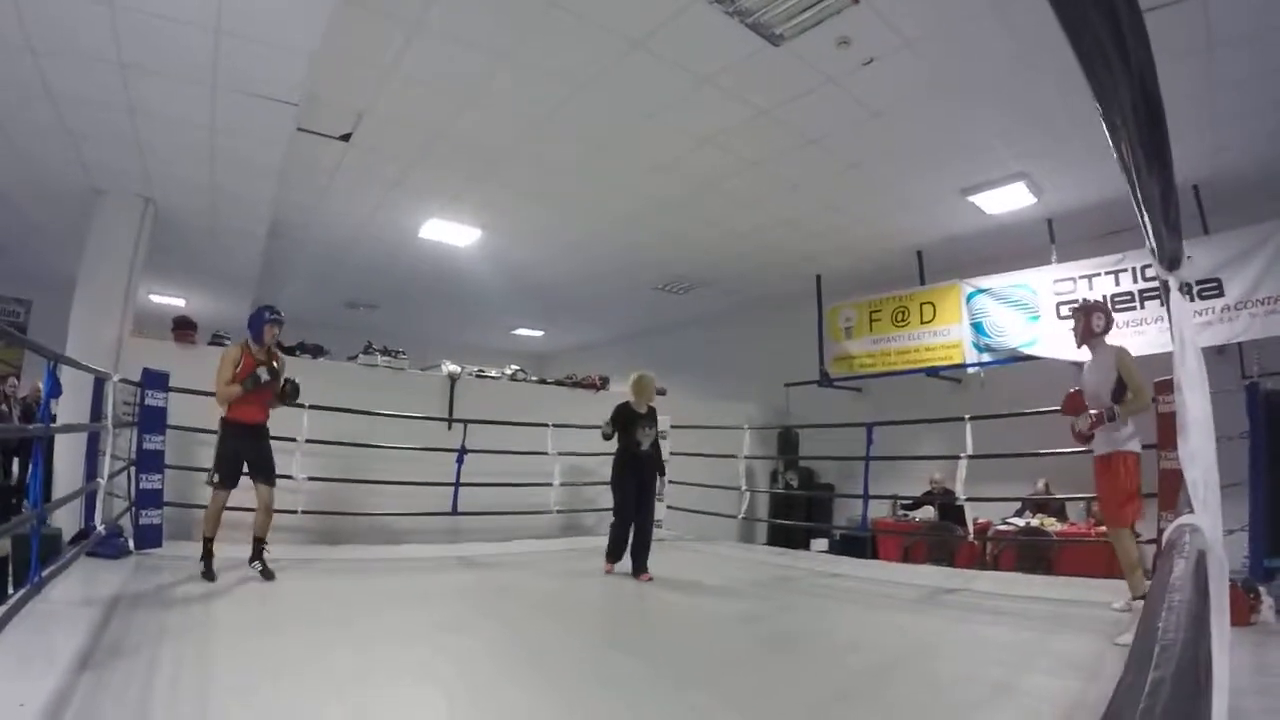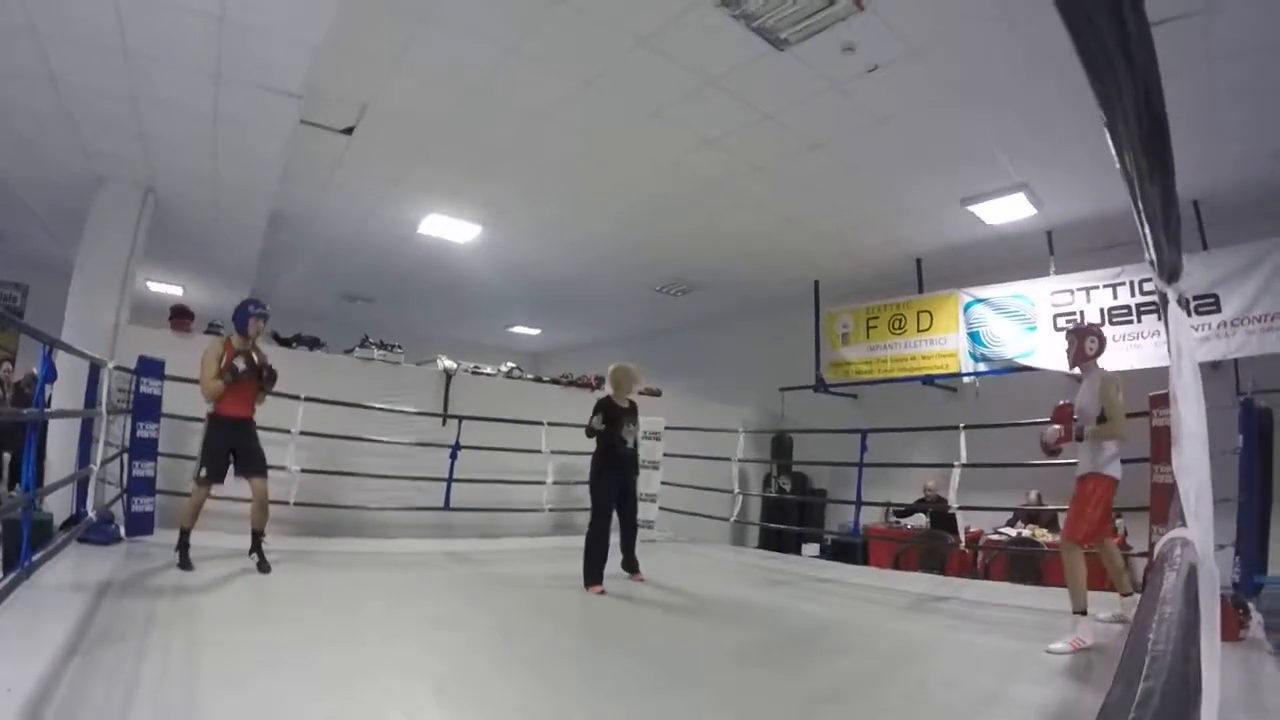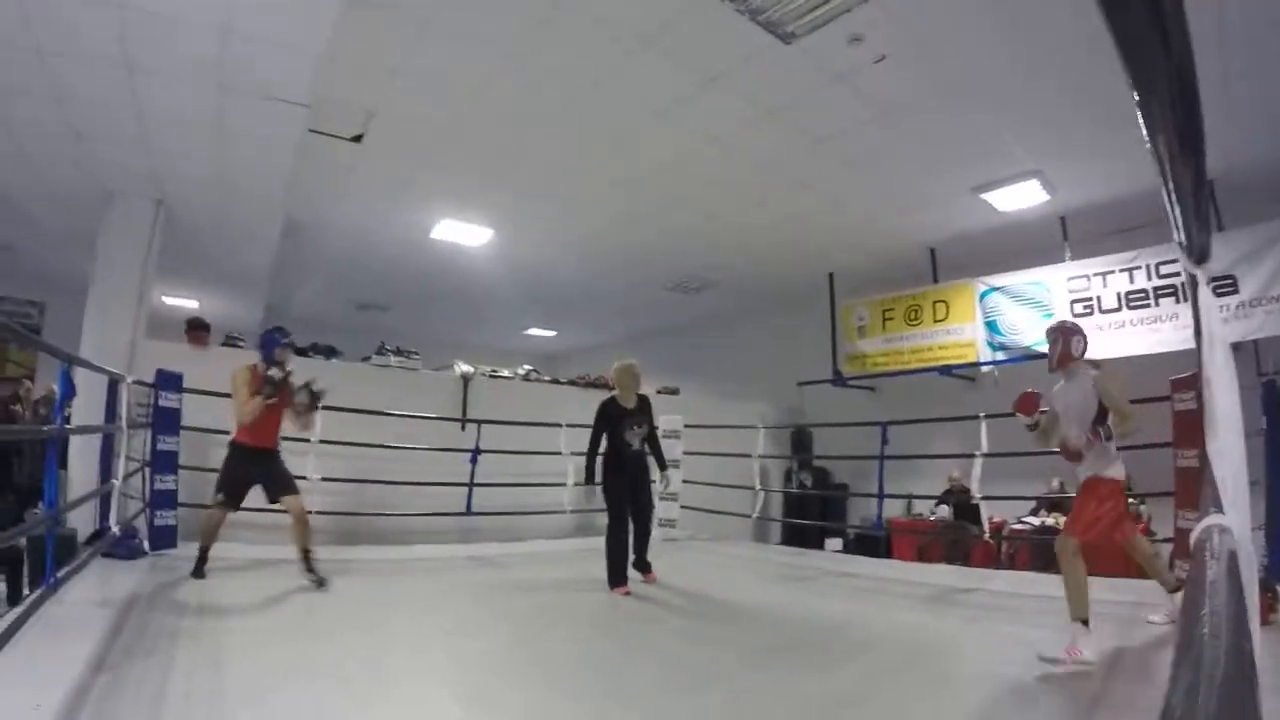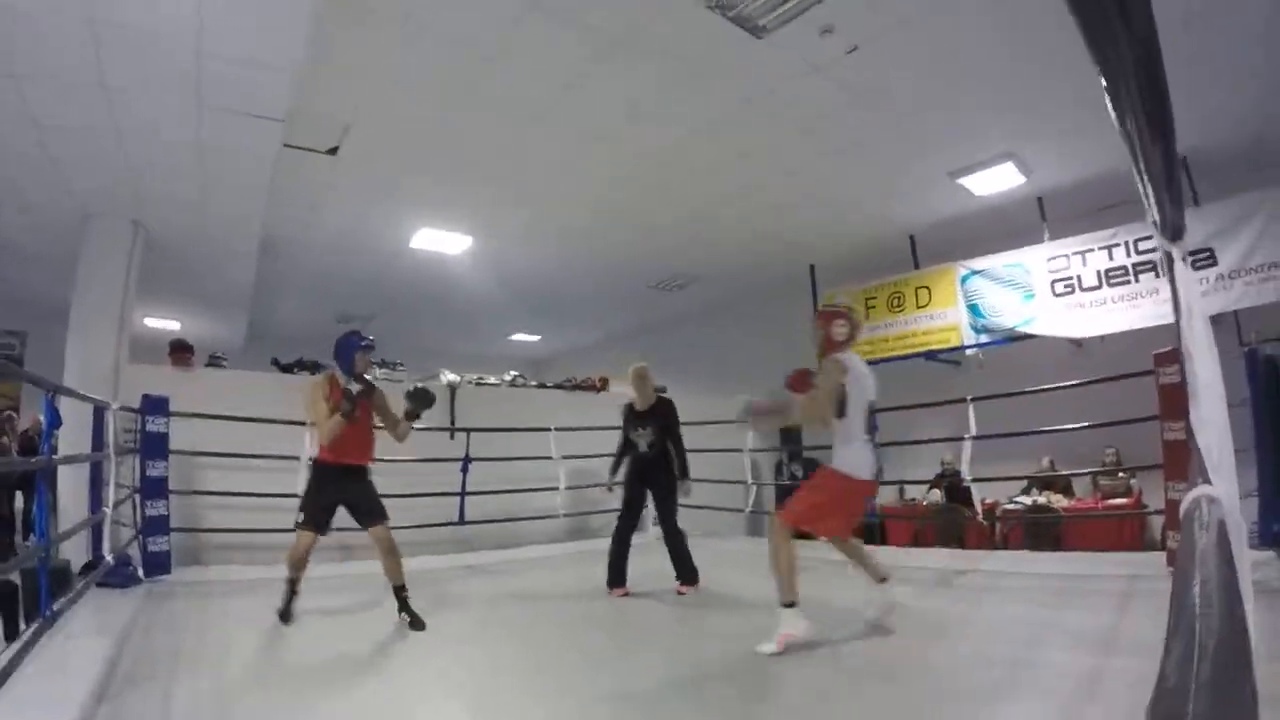
dt=0.7s
person 1, frame 1
left shoulder: (1117, 356)
right shoulder: (1089, 365)
left elbow: (1145, 399)
left wrist: (1102, 417)
right wrist: (1082, 417)
left hip: (1121, 449)
right hip: (1102, 450)
left knee: (1118, 528)
right knee: (1117, 526)
left ankle: (1145, 613)
right ankle: (1137, 594)
person 1, frame 2
left shoulder: (1105, 382)
right shoulder: (1086, 383)
left elbow: (1118, 430)
left wrist: (1073, 433)
right wrist: (1067, 427)
left hip: (1100, 473)
right hip: (1090, 471)
left knee: (1070, 544)
right knee: (1103, 540)
left ankle: (1080, 630)
right ankle: (1129, 605)
person 1, frame 3
left shoulder: (1095, 380)
right shoulder: (1059, 392)
left elbow: (1129, 420)
right elbow: (1047, 439)
left wrist: (1096, 437)
right wrist: (1033, 421)
left hip: (1104, 476)
right hip: (1093, 477)
left knee: (1066, 545)
right knee: (1132, 541)
left ankle: (1079, 643)
right ankle: (1177, 597)
person 1, frame 4
left shoulder: (835, 364)
right shoulder: (862, 370)
left elbow: (816, 414)
left wrist: (772, 409)
right wrist: (812, 393)
left hip: (844, 469)
right hip: (866, 470)
left knee: (779, 527)
right knee: (838, 535)
left ankle: (792, 621)
right ankle: (883, 587)
person 2, frame 1
left shoulder: (277, 360)
right shoulder: (235, 353)
right elbow: (220, 396)
left wrist: (285, 393)
right wrist: (252, 381)
left hip: (259, 433)
right hip: (232, 430)
left knee: (267, 498)
right knee: (219, 498)
left ankle: (258, 556)
right ankle: (207, 556)
person 2, frame 2
left shoulder: (259, 355)
right shoulder: (219, 348)
right elbow: (207, 393)
left wrist: (266, 385)
right wrist: (231, 374)
left hip: (246, 427)
right hip: (221, 425)
left knee: (261, 492)
right knee: (201, 491)
left ankle: (257, 548)
right ankle: (182, 547)
person 2, frame 3
left shoulder: (286, 381)
right shoulder: (245, 374)
left elbow: (303, 425)
right elbow: (245, 417)
left wrist: (308, 406)
right wrist: (267, 387)
left hip: (269, 455)
right hip: (242, 453)
left knee: (298, 510)
right knee: (216, 515)
left ankle: (308, 566)
right ankle: (201, 560)
person 2, frame 4
left shoulder: (372, 392)
right shoulder: (321, 386)
left elbow: (398, 435)
right elbow: (325, 437)
left wrist: (412, 412)
right wrist: (347, 404)
left hip: (357, 475)
right hip: (326, 473)
left knee: (385, 540)
right knee: (303, 546)
left ankle: (404, 606)
right ankle: (290, 596)
person 3, frame 1
left shoulder: (652, 412)
right shoulder: (622, 410)
right elbow: (609, 436)
left wrist: (661, 472)
right wrist: (606, 431)
left hip: (647, 469)
right hip: (624, 469)
left knee: (645, 519)
right knee: (624, 517)
left ankle: (639, 567)
right ankle: (612, 557)
person 3, frame 2
left shoulder: (633, 406)
right shoulder: (604, 404)
right elbow: (590, 433)
left wrist: (637, 469)
right wrist: (594, 427)
left hip: (626, 469)
right hip: (604, 469)
left knee: (630, 519)
right knee: (600, 521)
left ankle: (630, 564)
right ankle: (593, 579)
person 3, frame 3
left shoulder: (645, 403)
right shoulder: (607, 408)
left elbow: (652, 436)
right elbow: (594, 443)
left wrist: (663, 467)
right wrist: (590, 479)
left hip: (639, 469)
right hip: (615, 471)
left knee: (644, 518)
right knee: (618, 523)
left ankle: (642, 563)
right ankle: (617, 580)
person 3, frame 4
left shoulder: (665, 405)
right shoulder: (628, 409)
left elbow: (676, 441)
left wrist: (684, 476)
right wrist: (613, 471)
left hip: (663, 471)
right hip: (637, 472)
left knee: (669, 525)
right knee: (625, 525)
left ankle: (688, 577)
right ankle: (616, 581)
